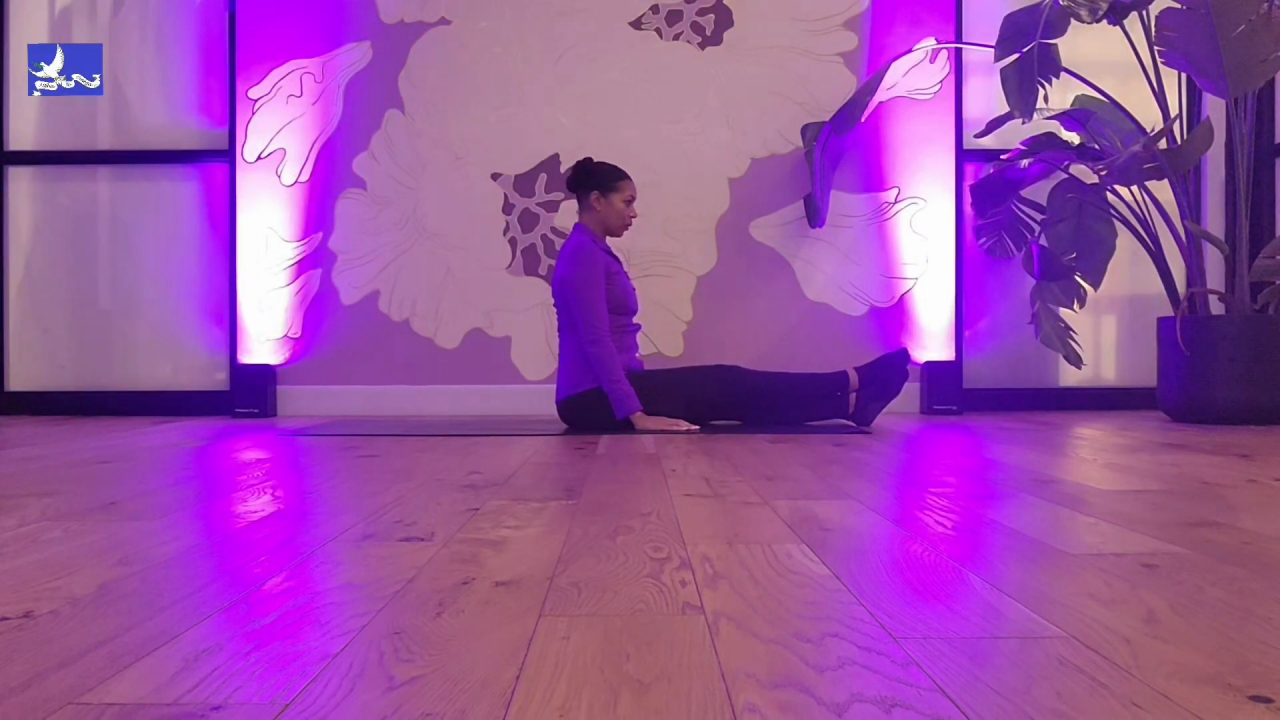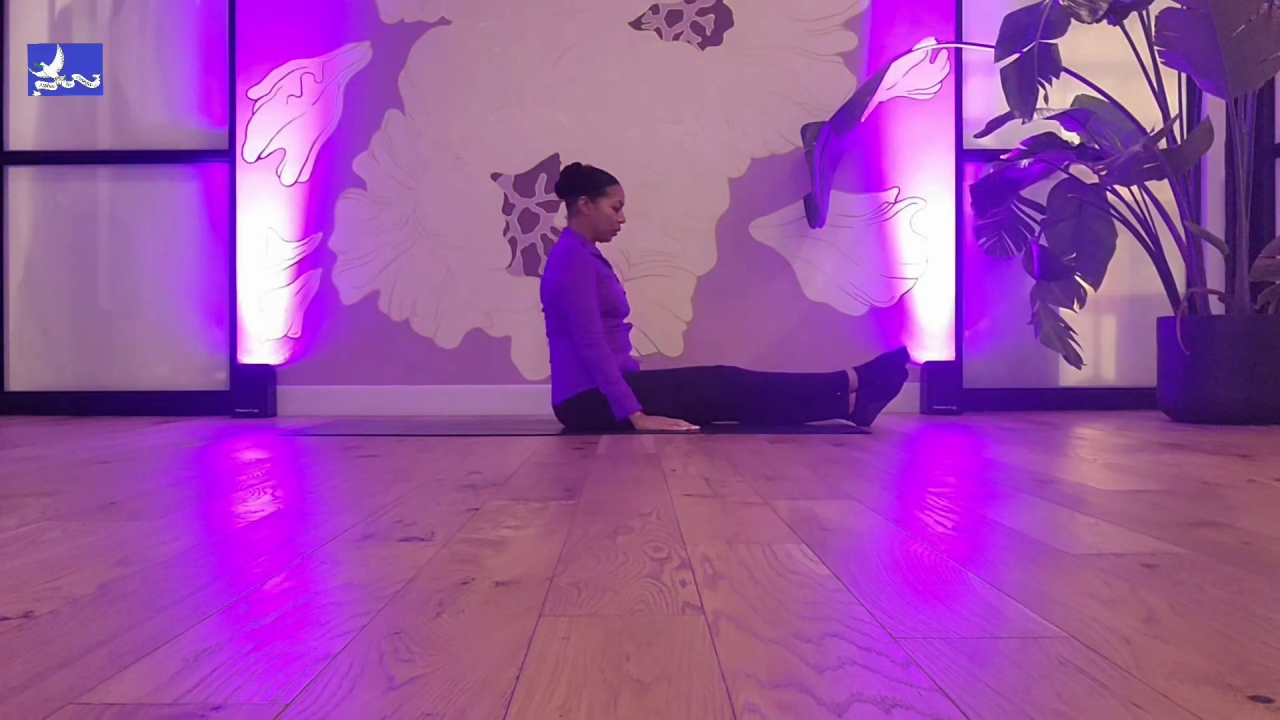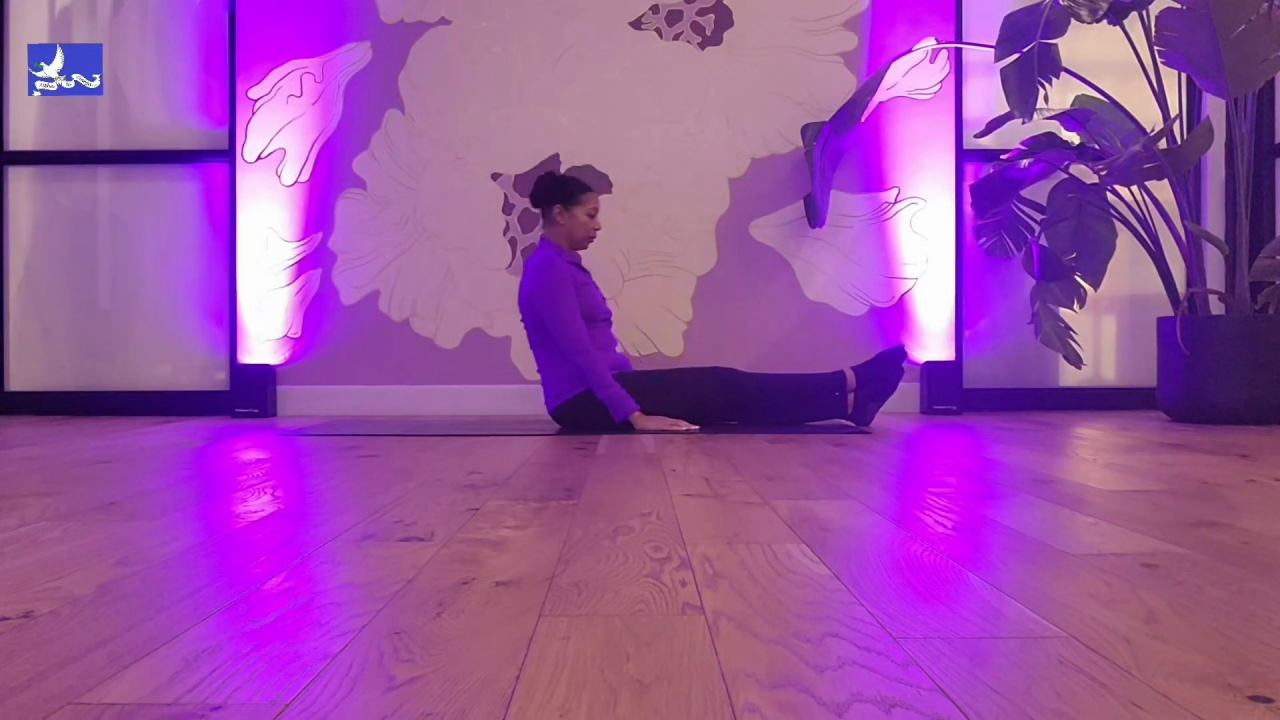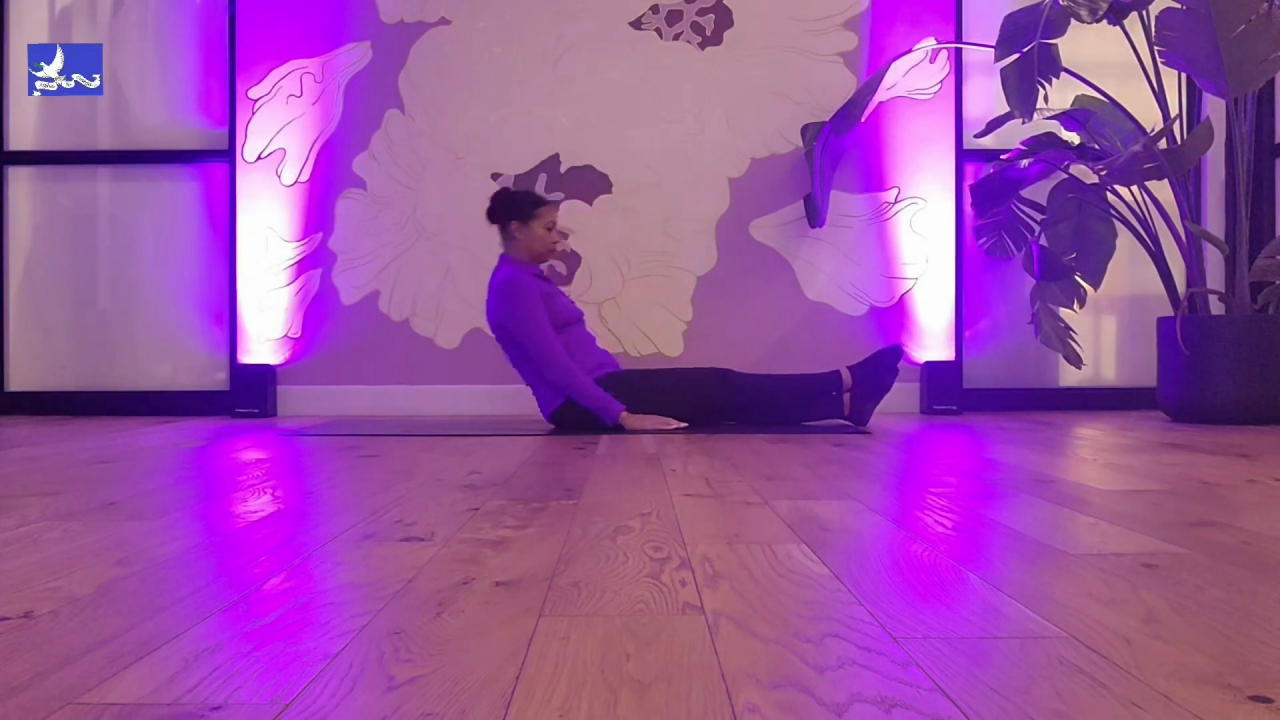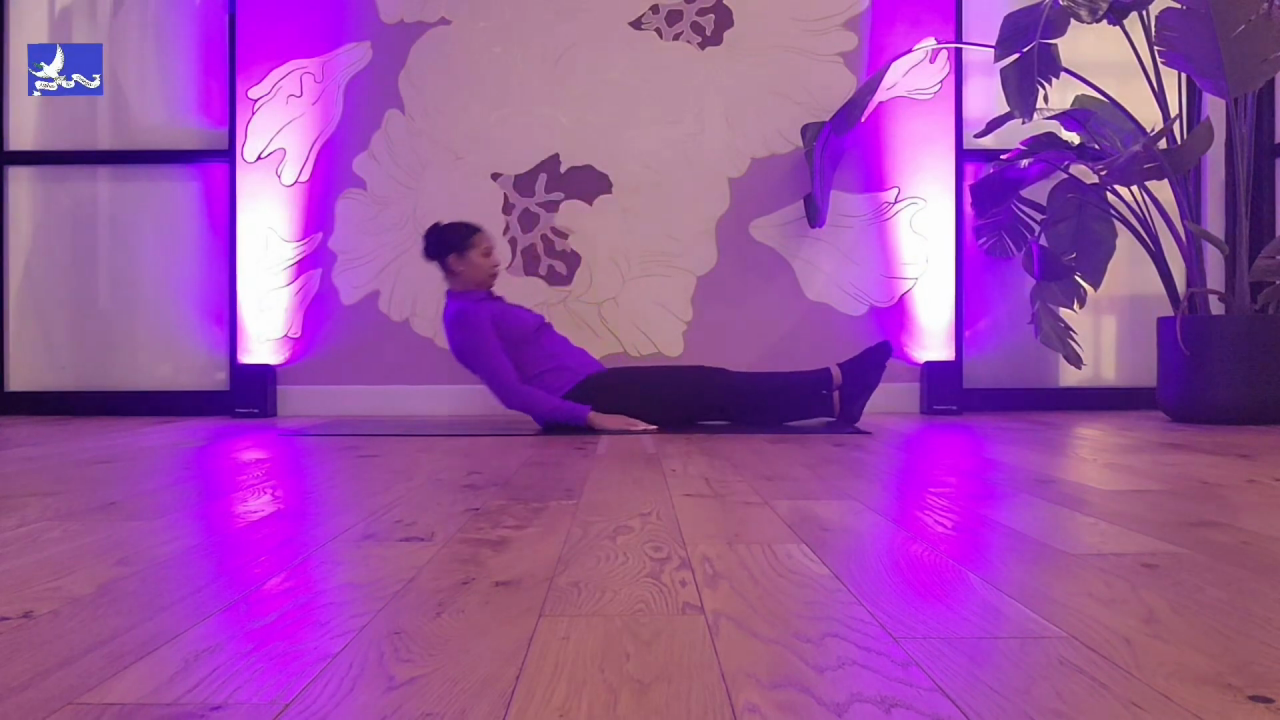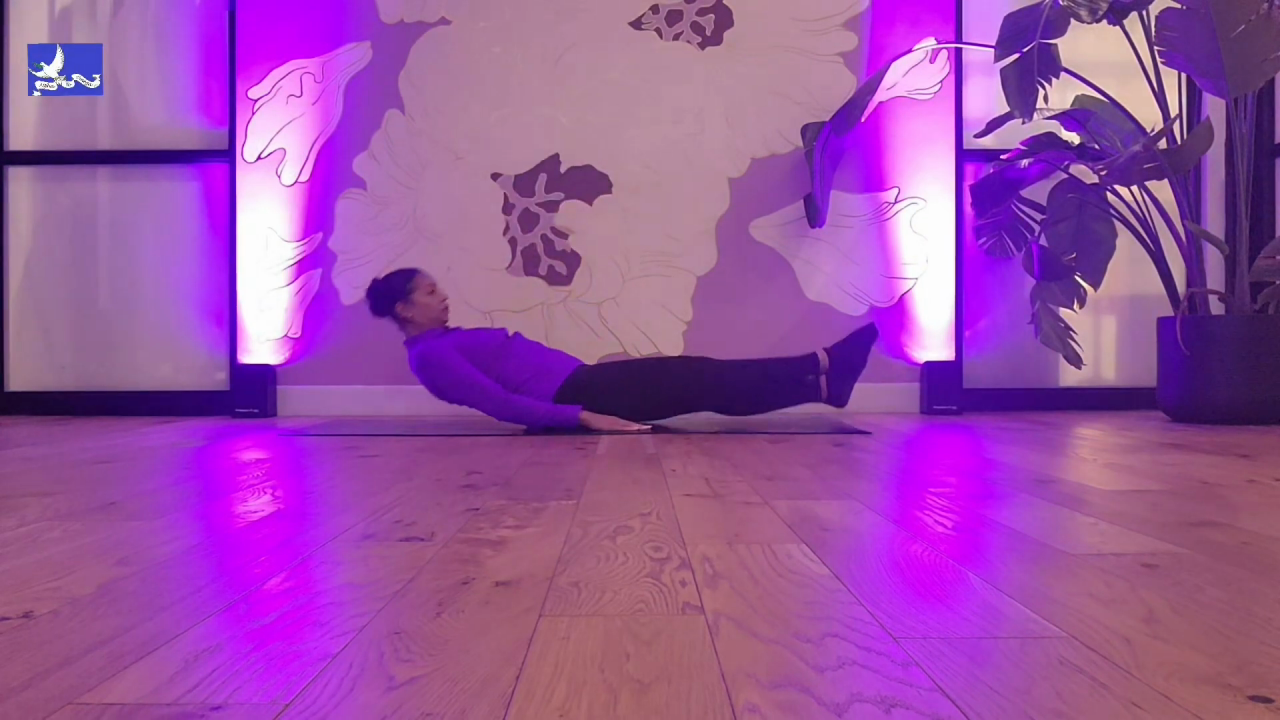
dt=0.3s
person 1, frame 1
left shoulder: (594, 252)
right shoulder: (582, 254)
right elbow: (595, 341)
left wrist: (640, 399)
right wrist: (636, 413)
left hip: (604, 394)
right hip: (594, 399)
left knee: (726, 391)
right knee: (726, 384)
left ankle: (849, 399)
right ankle: (851, 384)
person 1, frame 2
left shoulder: (583, 256)
right shoulder: (572, 258)
right elbow: (591, 344)
left wrist: (637, 402)
right wrist: (635, 414)
left hip: (602, 394)
right hip: (591, 402)
left knee: (726, 386)
right knee: (724, 385)
left ankle: (849, 398)
right ankle: (849, 386)
person 1, frame 3
left shoulder: (562, 265)
right shoulder: (547, 268)
right elbow: (579, 351)
left wrist: (634, 400)
right wrist: (634, 414)
left hip: (596, 395)
right hip: (585, 403)
left knee: (721, 388)
right knee: (721, 387)
left ankle: (847, 396)
right ankle: (847, 389)
person 1, frame 4
left shoulder: (528, 280)
right shoulder: (512, 286)
right elbow: (556, 367)
left wrist: (622, 403)
right wrist: (622, 415)
left hip: (596, 394)
right hip: (582, 408)
left knee: (719, 385)
right knee: (718, 389)
left ankle: (844, 395)
right ankle: (844, 392)
person 1, frame 5
left shoulder: (482, 306)
right shoulder: (465, 316)
right elbow: (511, 391)
left wrist: (595, 406)
right wrist: (592, 417)
left hip: (586, 388)
right hip: (576, 400)
left knee: (703, 386)
right knee: (706, 389)
left ankle: (831, 388)
right ankle: (832, 391)
person 1, frame 6
left shoulder: (448, 343)
right shoulder: (431, 356)
right elbow: (500, 403)
left wrist: (592, 405)
right wrist: (583, 416)
left hip: (577, 386)
right hip: (573, 394)
left knee: (697, 373)
right knee: (699, 380)
left ankle: (820, 374)
right ankle: (821, 376)
